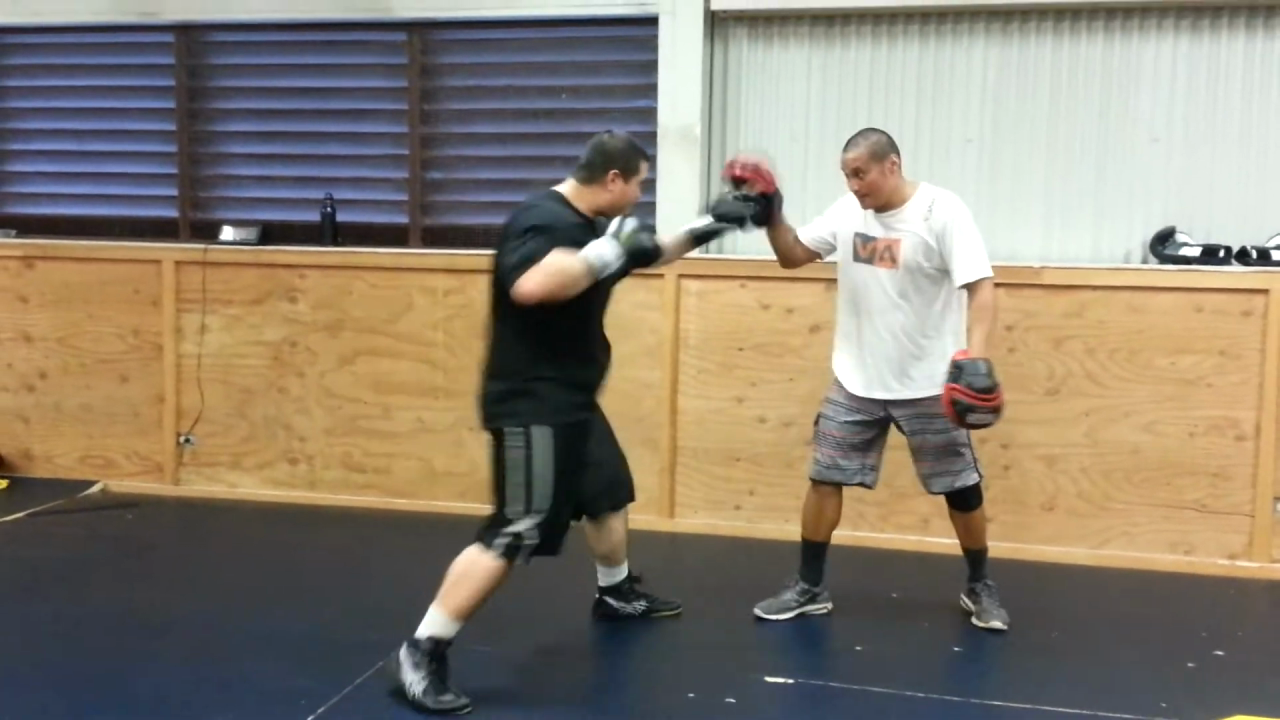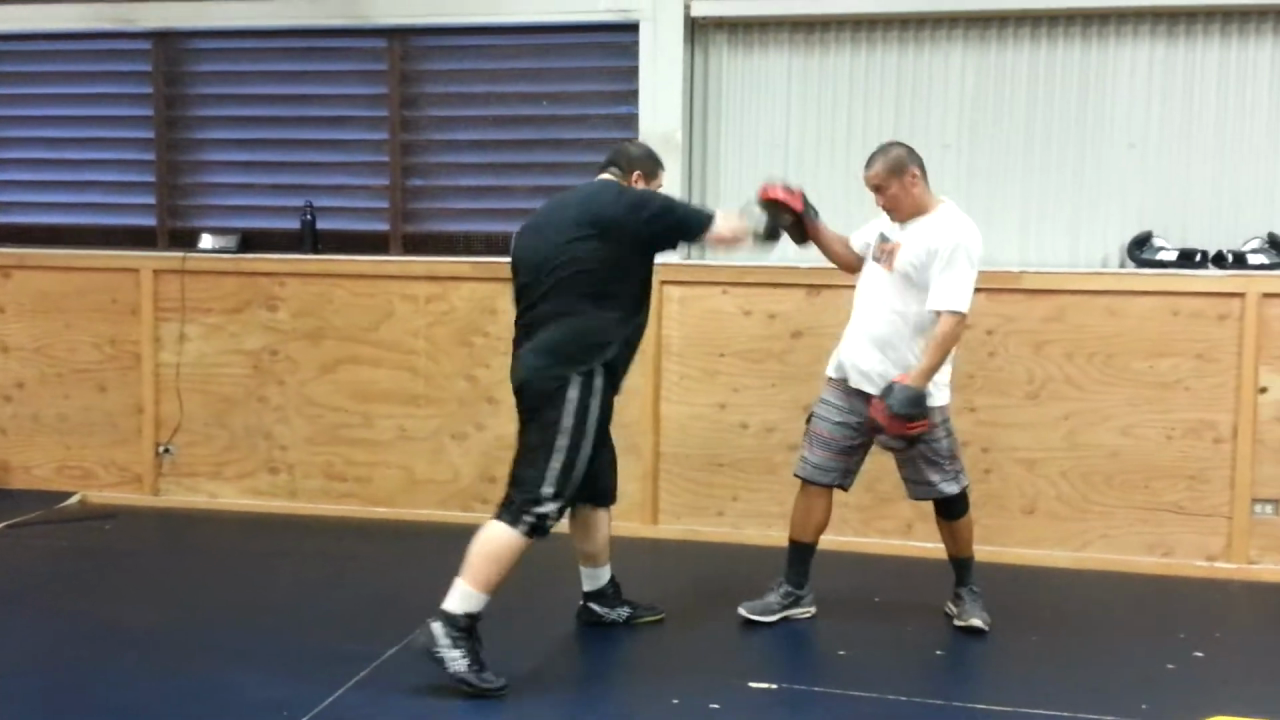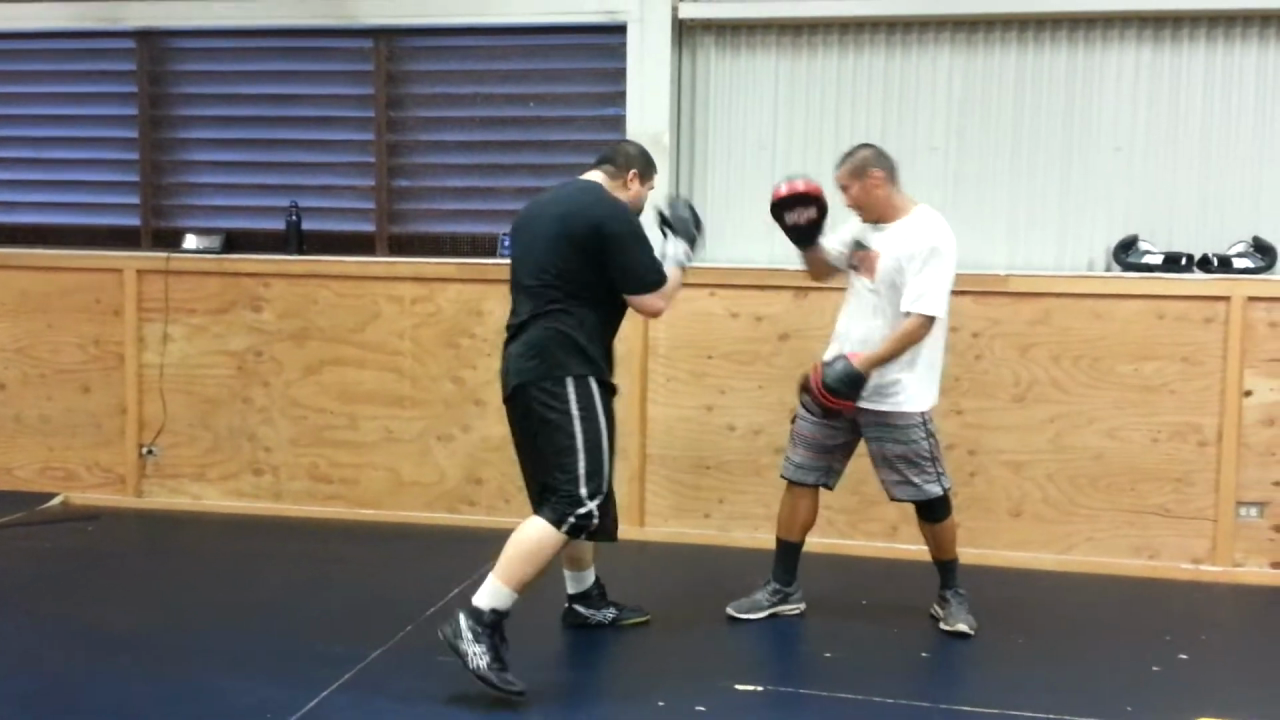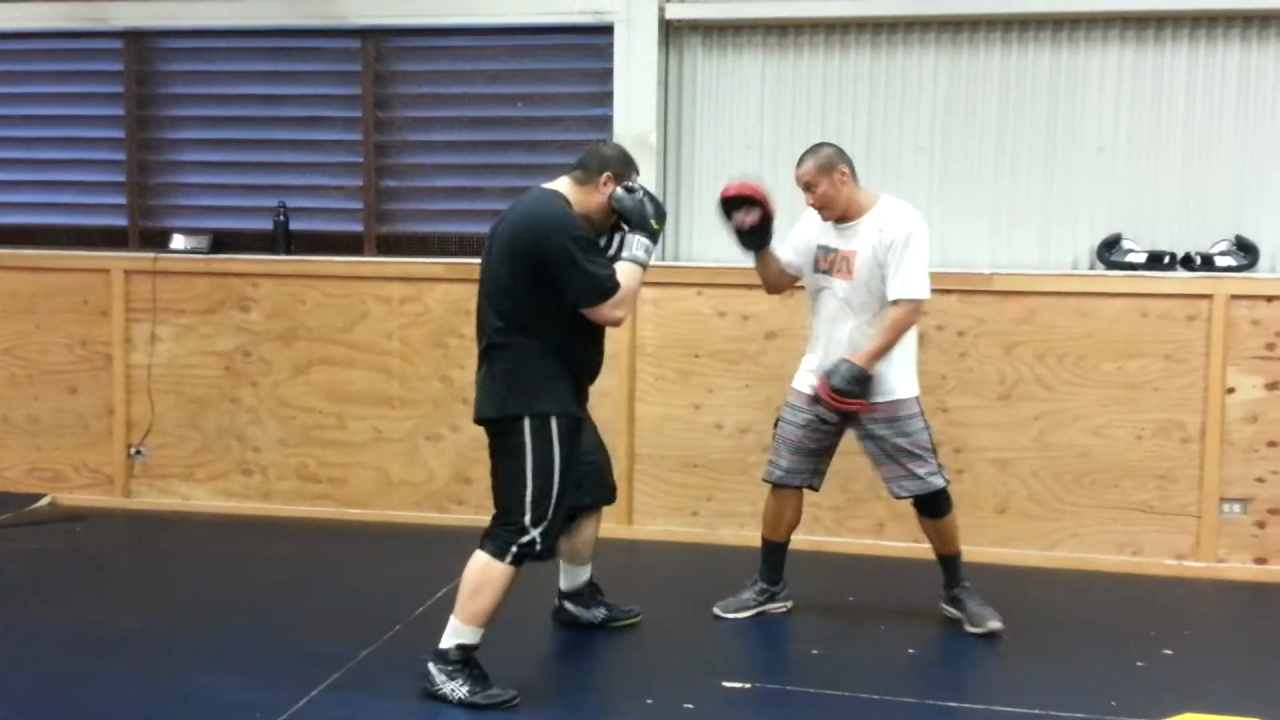
dt=0.3s
person 1, frame 1
left shoulder: (587, 222)
right shoulder: (544, 220)
left elbow: (648, 250)
right elbow: (532, 286)
left wrist: (706, 224)
right wrist: (607, 250)
left hip: (567, 395)
right hip: (528, 401)
left knee: (609, 490)
right knee: (516, 528)
left ankle: (617, 592)
right ankle: (422, 654)
person 1, frame 2
left shoulder: (542, 221)
right shoulder: (627, 208)
right elbow: (718, 230)
right wrist: (757, 225)
left hip: (548, 367)
right hip: (576, 373)
left knee: (593, 485)
right knee: (537, 502)
left ankle: (599, 597)
right ankle: (452, 625)
person 1, frame 3
left shoulder: (548, 205)
right shoulder: (609, 214)
right elbow: (652, 300)
right wrist: (680, 242)
left hip: (537, 363)
right hip: (564, 370)
left knee: (578, 493)
right knee: (572, 505)
left ankle: (586, 600)
right ankle: (479, 622)
person 1, frame 4
left shoulder: (537, 211)
right shoulder: (557, 224)
right elbow: (613, 308)
left wrist: (623, 236)
right wrist: (641, 237)
left hip: (544, 388)
right hip: (531, 396)
left knee: (587, 485)
right knee: (521, 529)
left ankle: (578, 598)
right ankle: (450, 661)
person 2, frame 1
left shoulder: (944, 212)
right shoulder: (848, 211)
left elbow: (979, 286)
right elbow: (795, 255)
left wrist: (977, 356)
right wrist: (771, 216)
left hip: (927, 385)
right hip: (856, 381)
left knee: (961, 486)
right knee: (825, 477)
left ankle: (979, 587)
right ankle: (809, 587)
person 2, frame 2
left shoulder: (954, 234)
right shoulder: (887, 219)
left elbow: (952, 317)
right elbow: (852, 258)
left wrist: (916, 383)
right wrist: (809, 224)
left hip: (907, 391)
right hip: (848, 379)
left knee: (947, 493)
right knee: (814, 477)
left ankle: (965, 592)
right ankle: (795, 590)
person 2, frame 3
left shoulder: (929, 235)
right shoulder: (857, 223)
left elbow: (920, 319)
right elbow: (819, 269)
left wrist: (861, 365)
right wrist: (804, 235)
left hip: (898, 396)
right hip: (837, 380)
left knee: (929, 495)
right knee: (800, 478)
left ankle: (950, 593)
right ankle: (783, 588)
person 2, frame 4
left shoulder: (900, 223)
right shoulder: (812, 223)
left elbow: (909, 306)
right elbow: (778, 281)
left wrist: (861, 363)
right wrist: (758, 242)
left hip: (885, 388)
right hip: (817, 380)
left knee: (928, 490)
right knee: (783, 479)
left ankle: (958, 590)
right ankle: (769, 587)
